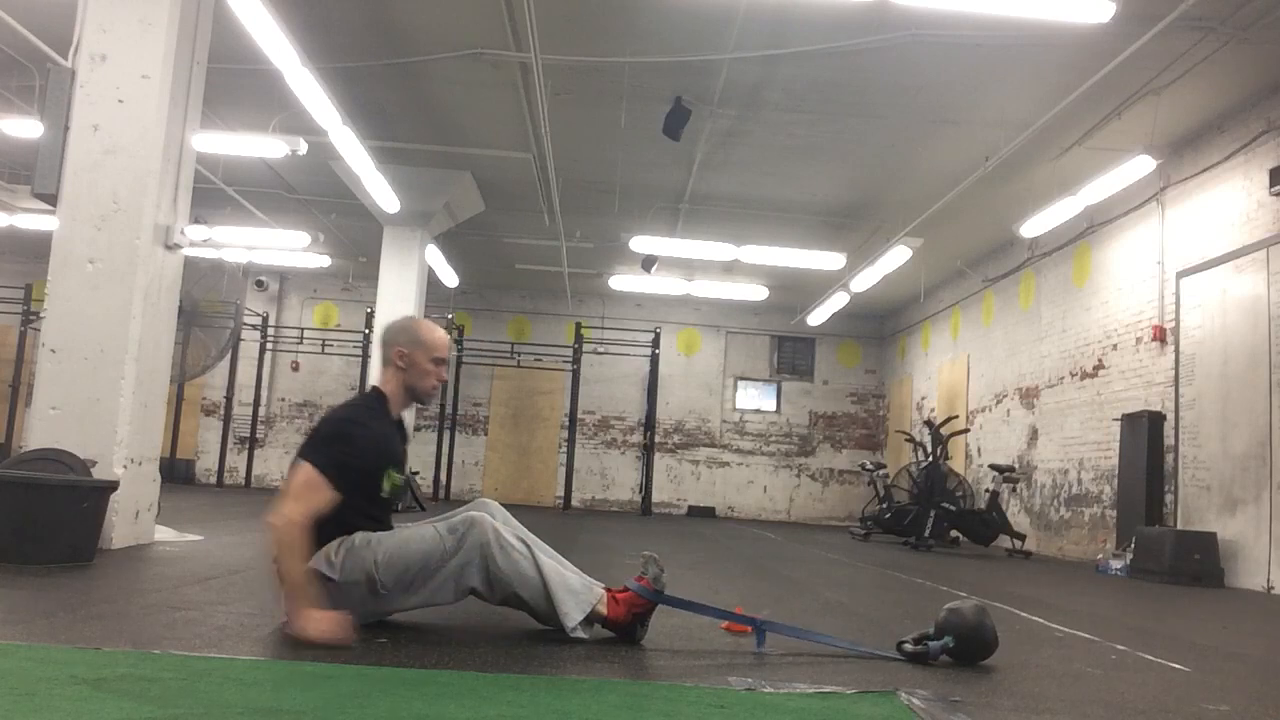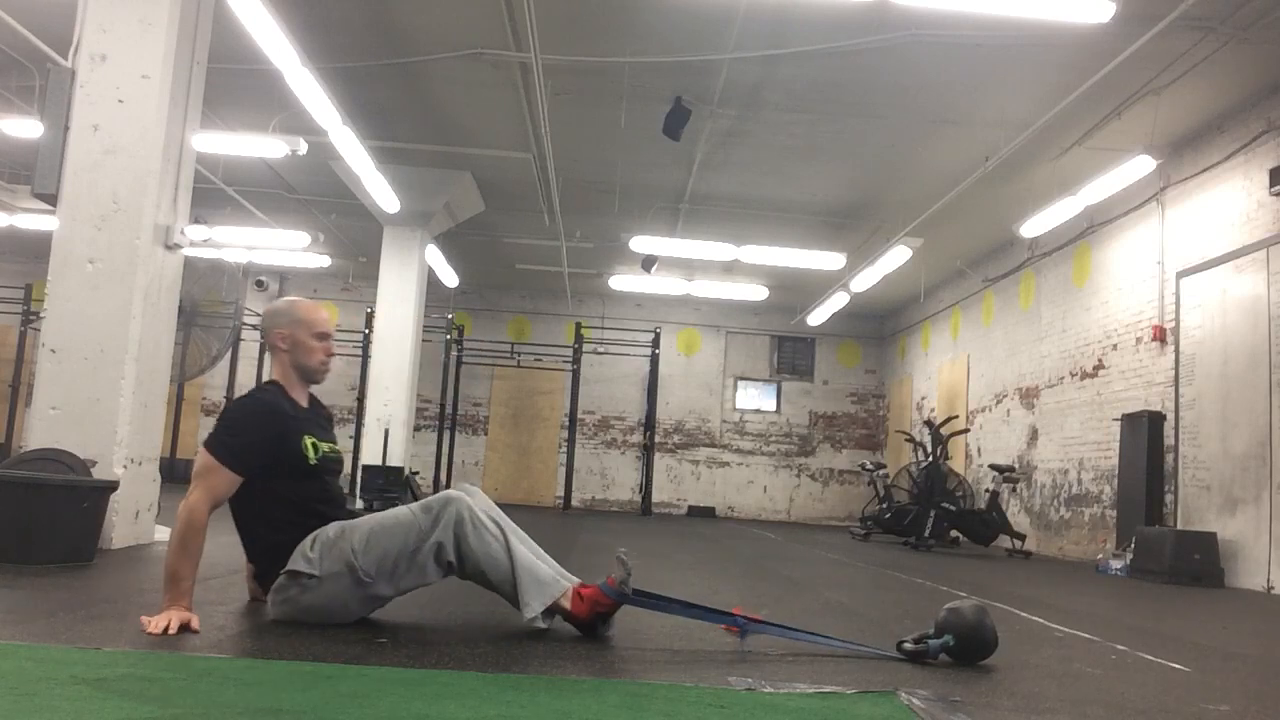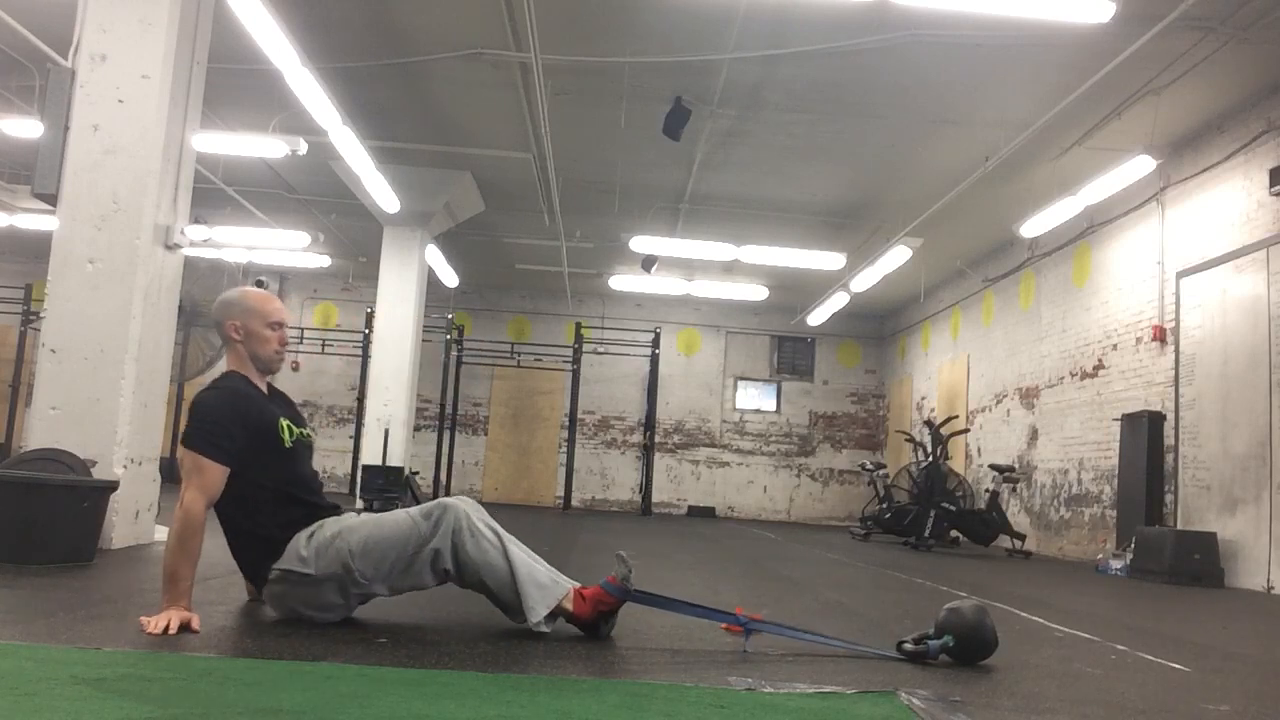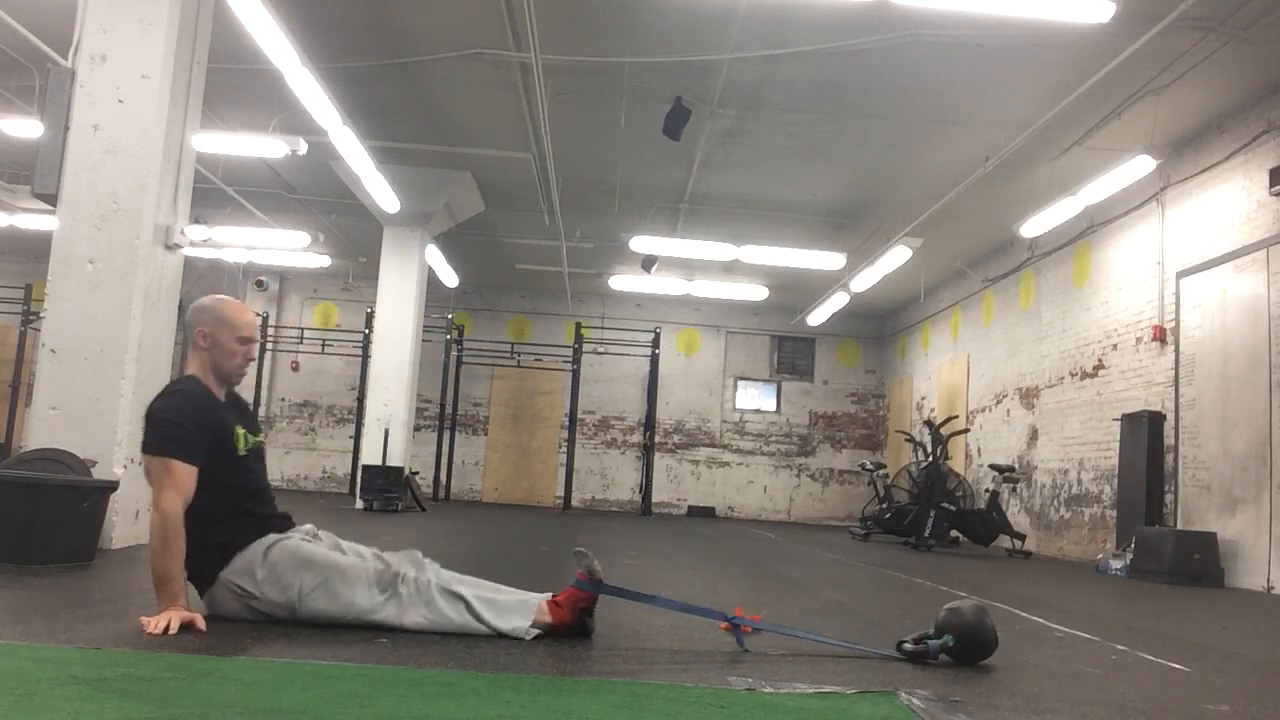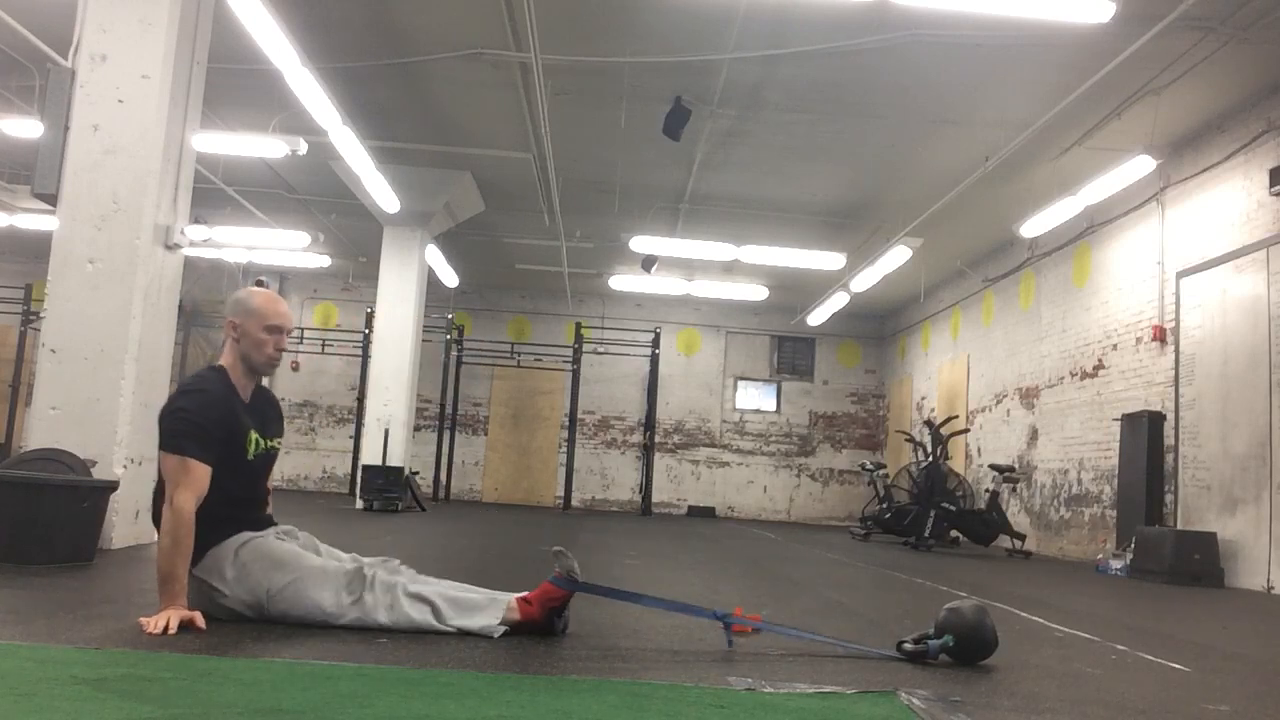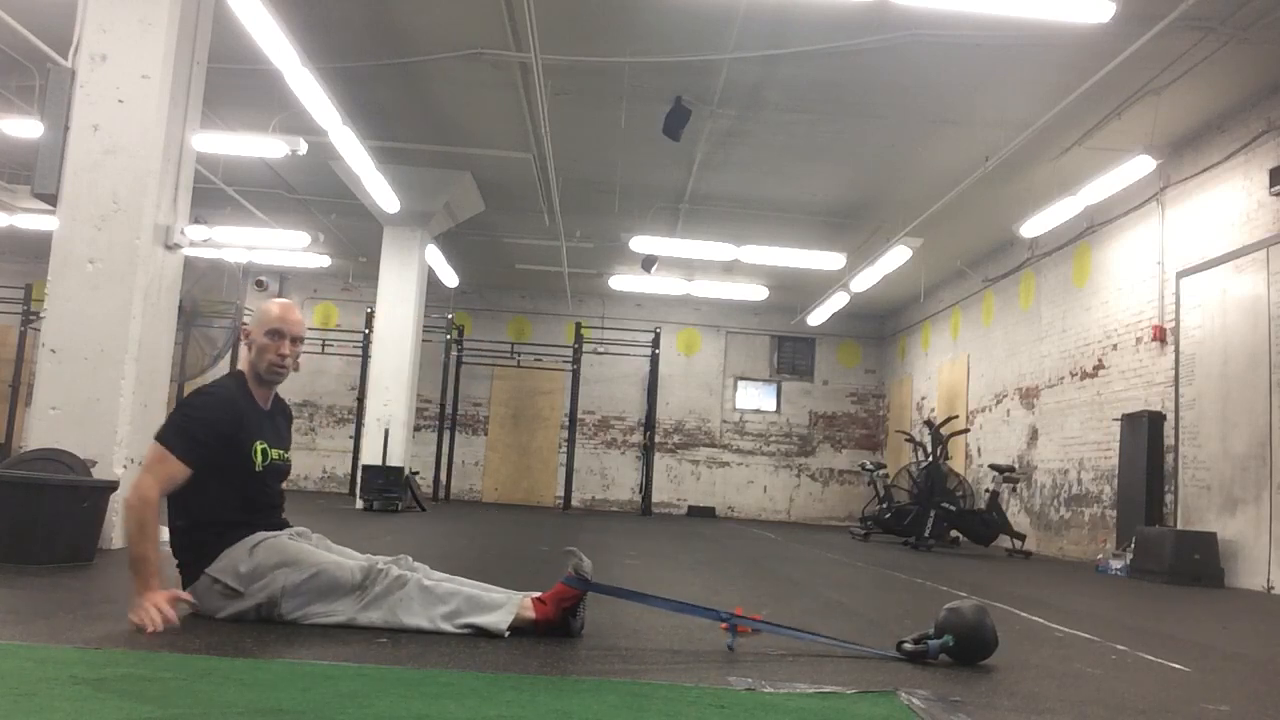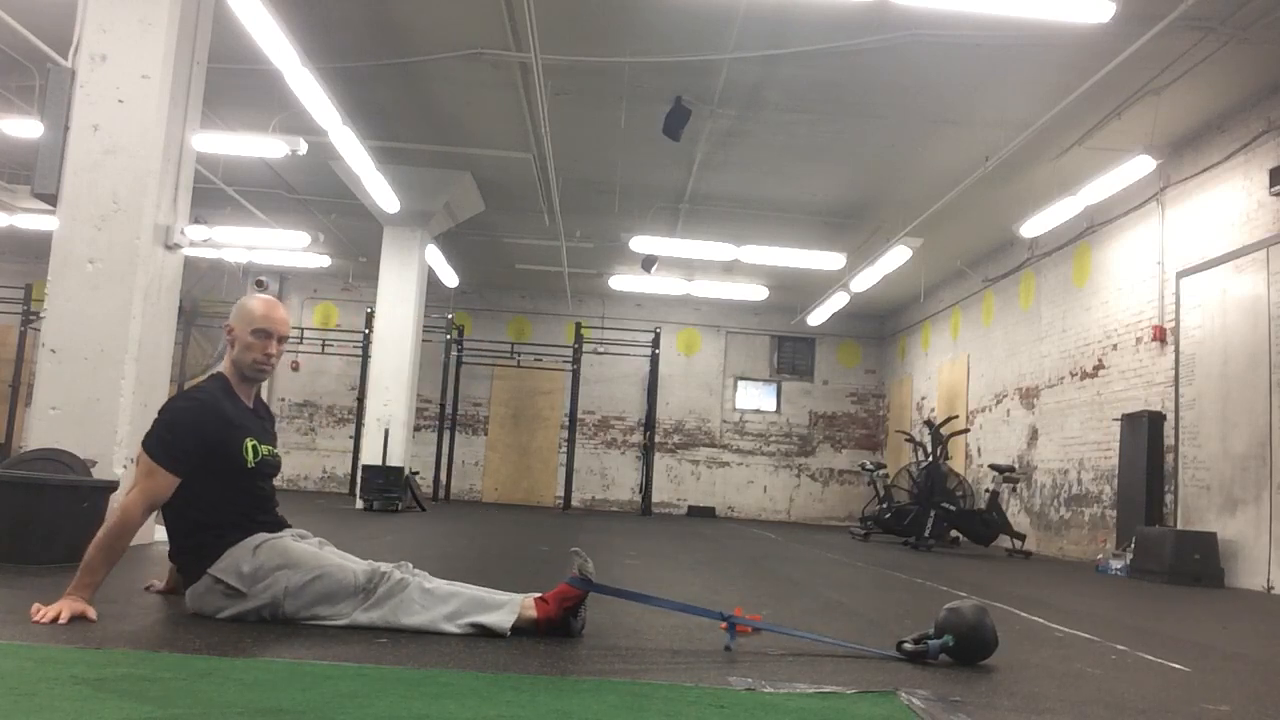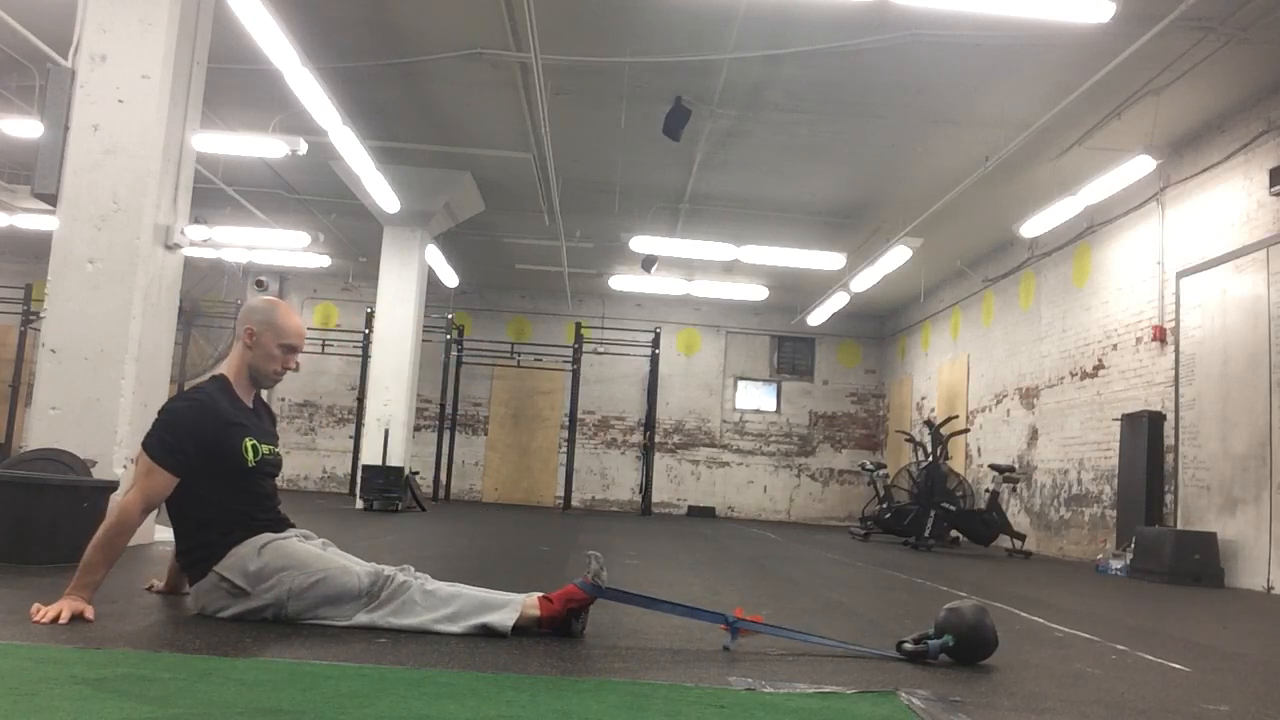
dt=0.4s
person 1, frame 1
left shoulder: (387, 423)
right shoulder: (359, 428)
right elbow: (286, 517)
right wrist: (304, 609)
left hip: (341, 568)
right hip: (321, 577)
left knee: (483, 514)
right knee: (475, 532)
left ankle: (593, 602)
right ankle: (606, 609)
person 1, frame 2
left shoulder: (315, 413)
right shoulder: (257, 414)
right elbow: (197, 505)
left wrist: (260, 579)
right wrist: (177, 603)
left hip: (338, 561)
right hip: (303, 579)
left knee: (468, 500)
right knee: (454, 510)
left ankle: (569, 594)
right ankle: (572, 604)
person 1, frame 3
left shoulder: (275, 400)
right shoulder: (222, 403)
right elbow: (193, 503)
left wrist: (261, 574)
right wrist: (176, 604)
left hip: (328, 535)
right hip: (298, 566)
left knee: (456, 518)
right knee: (451, 519)
left ankle: (561, 599)
right ankle: (573, 604)
person 1, frame 4
left shoulder: (233, 407)
right shoulder: (180, 408)
right elbow: (169, 507)
right wrist: (173, 603)
left hip: (284, 540)
right hip: (243, 570)
left knee: (403, 569)
right knee: (390, 590)
left ankle: (546, 609)
right ankle: (551, 615)
person 1, frame 5
left shoulder: (266, 405)
right shoulder: (200, 401)
right elbow: (181, 504)
left wrist: (271, 554)
right wrist: (173, 602)
left hip: (263, 538)
right hip: (217, 563)
left knee: (381, 575)
right knee: (357, 590)
left ankle: (520, 607)
right ankle: (520, 613)
person 1, frame 6
left shoulder: (278, 412)
right shoulder: (212, 406)
right elbow: (144, 493)
right wrist: (146, 588)
left hip: (275, 540)
right hip: (226, 565)
left knee: (396, 571)
right knee: (374, 585)
left ankle: (534, 607)
right ankle: (536, 612)
person 1, frame 7
left shoulder: (259, 413)
right shoulder: (195, 411)
right elbow: (137, 506)
left wrist: (178, 579)
right wrist: (78, 594)
left hip: (277, 545)
right hip: (229, 570)
left knee: (387, 580)
right knee: (377, 588)
left ankle: (533, 609)
right ankle: (536, 612)
person 1, frame 8
left shoulder: (260, 413)
right shoulder: (195, 411)
right elbow: (135, 505)
left wrist: (176, 579)
right wrist: (77, 594)
left hip: (284, 544)
right hip: (236, 568)
left knee: (390, 582)
right knee: (382, 591)
left ankle: (536, 608)
right ankle: (541, 611)
